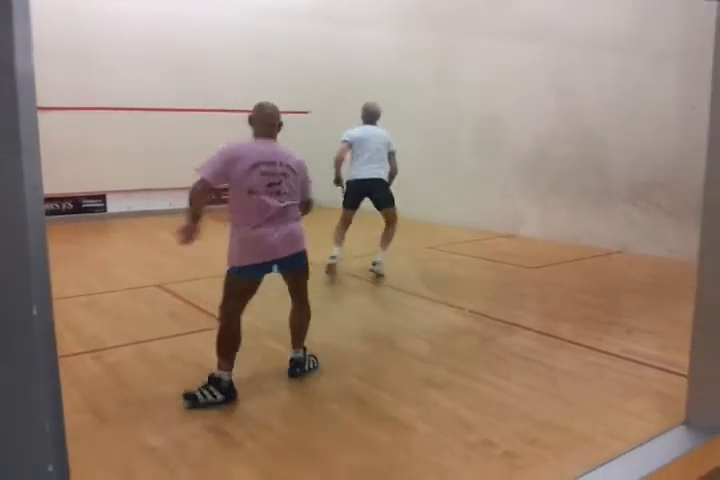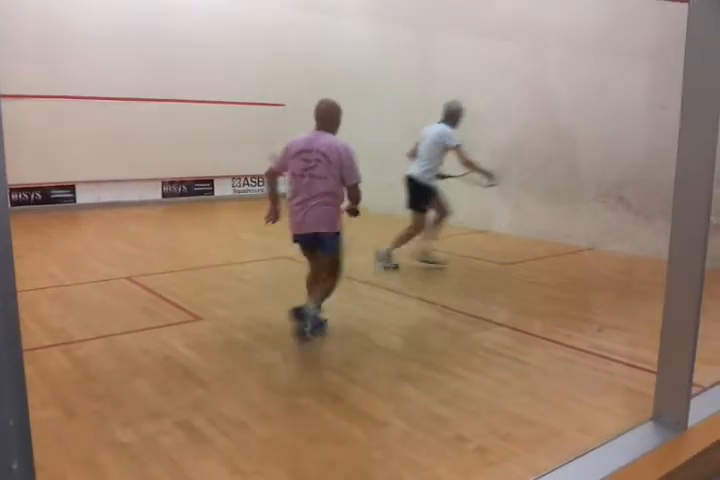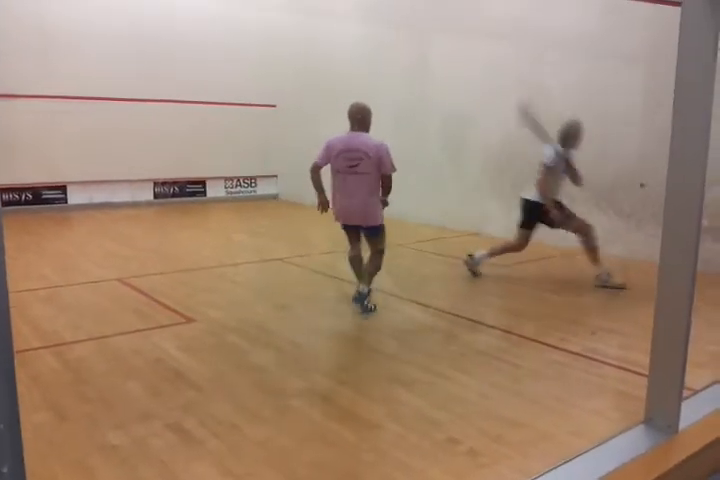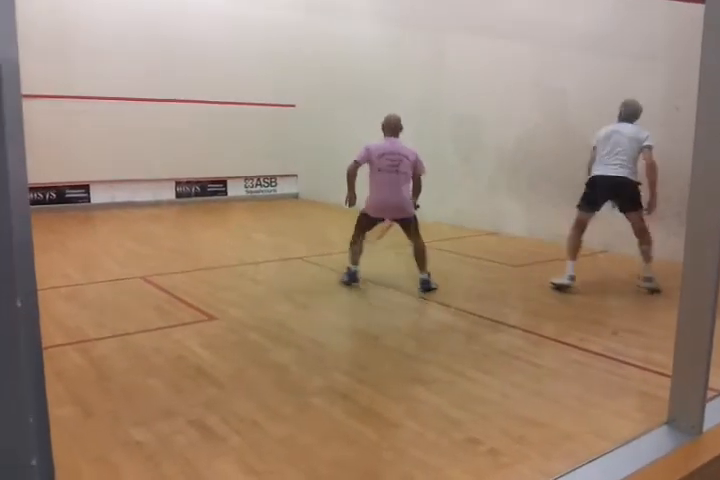
dt=0.5s
person 1, frame 1
left shoulder: (233, 154)
right shoulder: (294, 161)
left elbow: (200, 189)
right elbow: (304, 205)
left wrist: (192, 222)
left hip: (250, 246)
right hip: (292, 242)
left knee: (229, 314)
right knee: (300, 301)
left ankle: (222, 382)
right ankle: (299, 358)
person 1, frame 2
left shoulder: (294, 145)
right shoulder: (341, 149)
left elbow: (271, 174)
right elbow: (353, 190)
left wrist: (274, 204)
right wrist: (353, 206)
left hip: (298, 220)
right hip: (326, 222)
left knee: (317, 269)
right knee: (331, 273)
left ankle: (312, 316)
right ankle: (307, 311)
person 1, frame 3
left shoulder: (333, 144)
right shoulder: (378, 147)
left elbow: (314, 170)
right elbow: (387, 180)
left wrist: (321, 196)
right wrist: (384, 198)
left hip: (343, 209)
right hip: (370, 211)
left knee: (355, 246)
right knee: (377, 251)
left ankle: (361, 288)
right ankle: (363, 291)
person 1, frame 4
left shoulder: (371, 149)
right shoulder: (411, 153)
left elbow: (352, 169)
right elbow: (417, 182)
left wrist: (351, 192)
right wrist: (414, 200)
left hip: (376, 204)
right hip: (402, 205)
left knee: (358, 234)
right knee: (416, 238)
left ankle: (352, 272)
right ankle: (424, 278)
person 2, frame 1
left shoulder: (351, 133)
right shoulder: (385, 136)
left elbow: (339, 157)
right elbow: (394, 169)
left wrist: (337, 177)
right wrist: (387, 185)
left hip: (355, 182)
right hip: (378, 182)
left knee: (344, 222)
right knee: (391, 221)
left ankle: (334, 256)
right ankle: (379, 261)
person 2, frame 2
left shoulder: (430, 129)
right shoulder: (446, 132)
left elbow: (412, 154)
right elbow: (465, 160)
right wrist: (485, 173)
left hip: (417, 177)
right hip: (420, 181)
left knee: (444, 211)
right knee: (418, 226)
left ankle: (426, 252)
right ankle: (386, 253)
person 2, frame 3
left shoulder: (562, 154)
right shoulder: (554, 152)
left elbow: (577, 181)
right elbow: (540, 182)
left wrist: (568, 161)
right wrist: (552, 211)
left hip: (533, 201)
right hip: (537, 203)
left knee: (519, 244)
right knee: (585, 230)
left ankle: (477, 258)
right ankle: (602, 276)
person 2, frame 4
left shoulder: (604, 131)
right shoulder: (641, 134)
left elbow: (591, 164)
right elbow: (650, 163)
right wrist: (653, 196)
left hip: (598, 179)
right hip: (625, 181)
left knee: (577, 227)
right knee: (641, 231)
left ankle: (569, 275)
right ankle: (648, 277)
